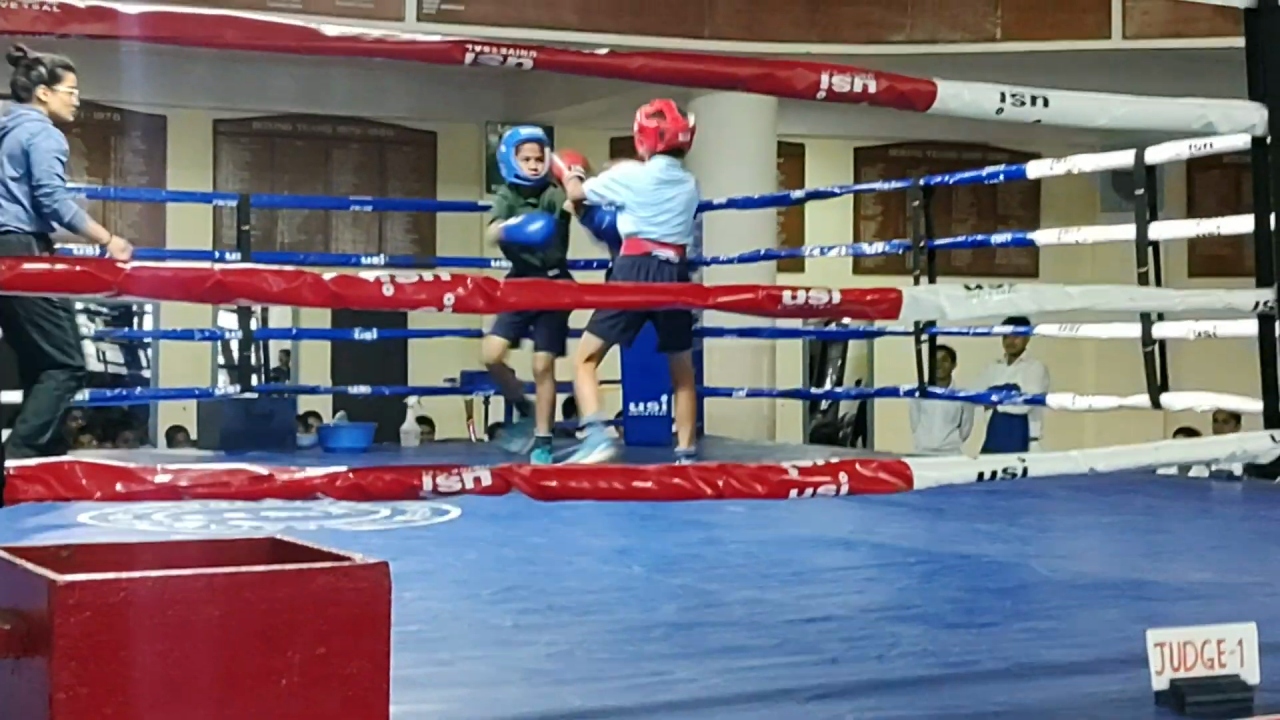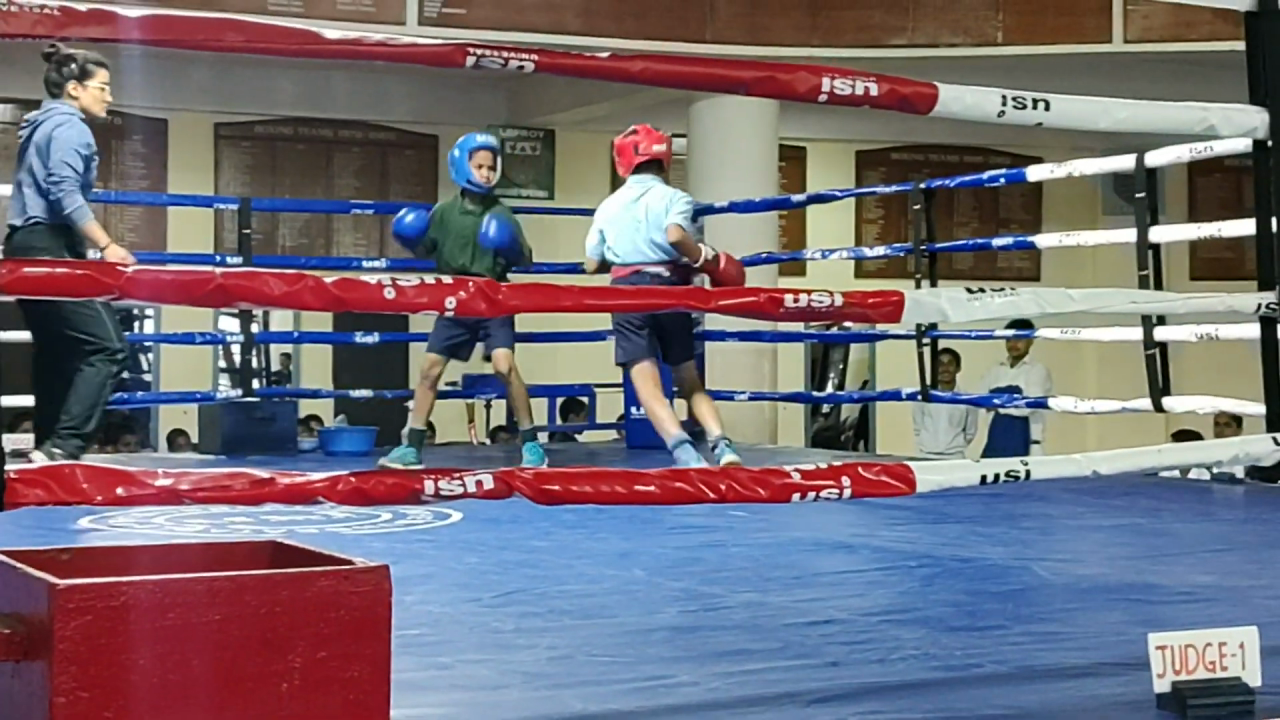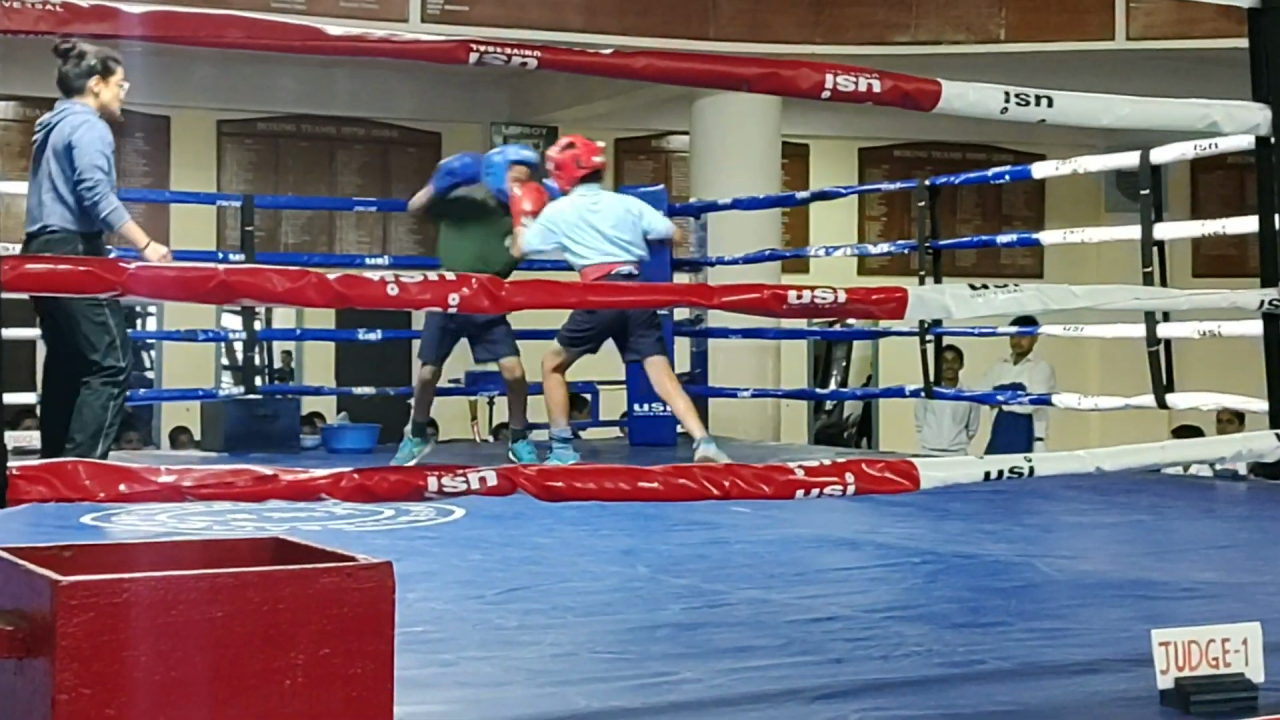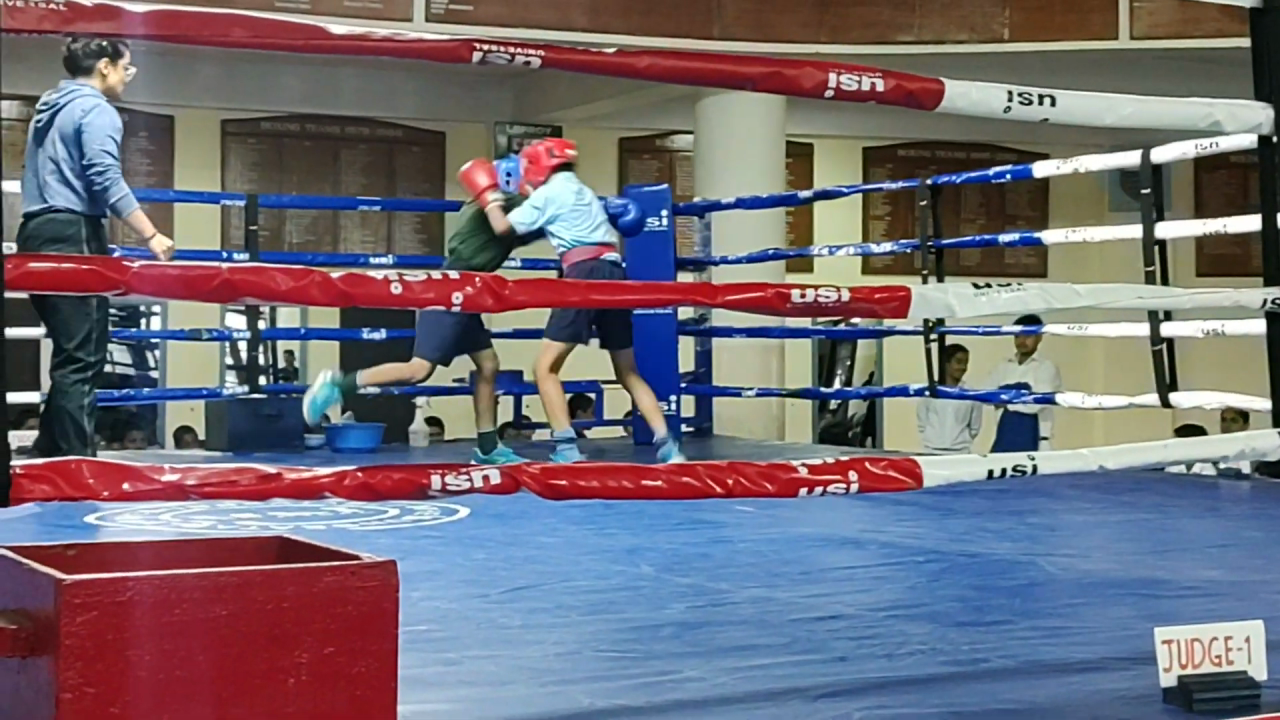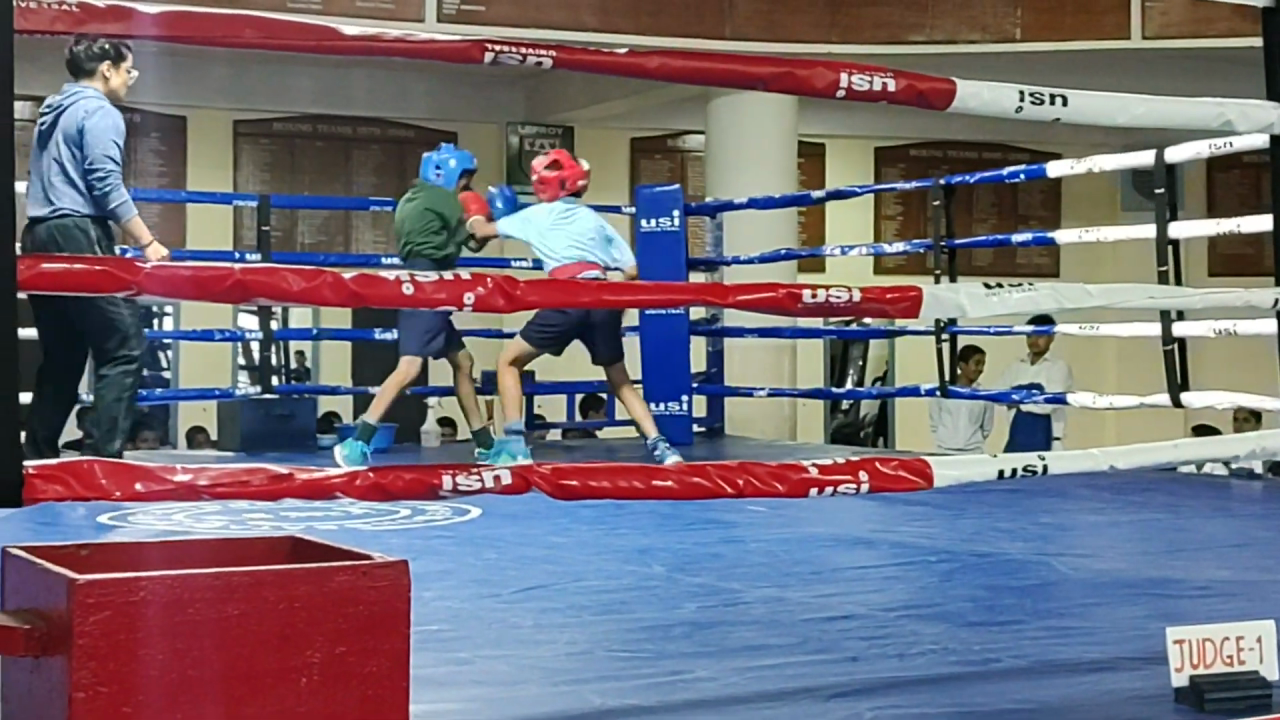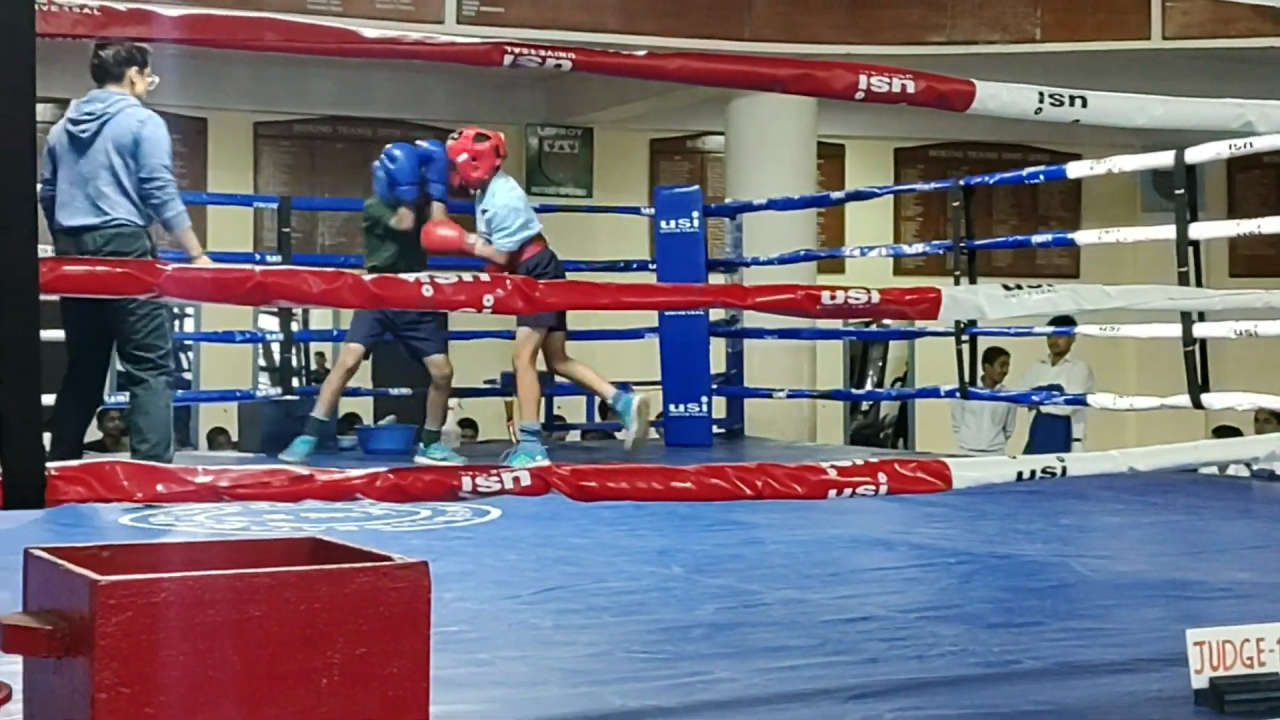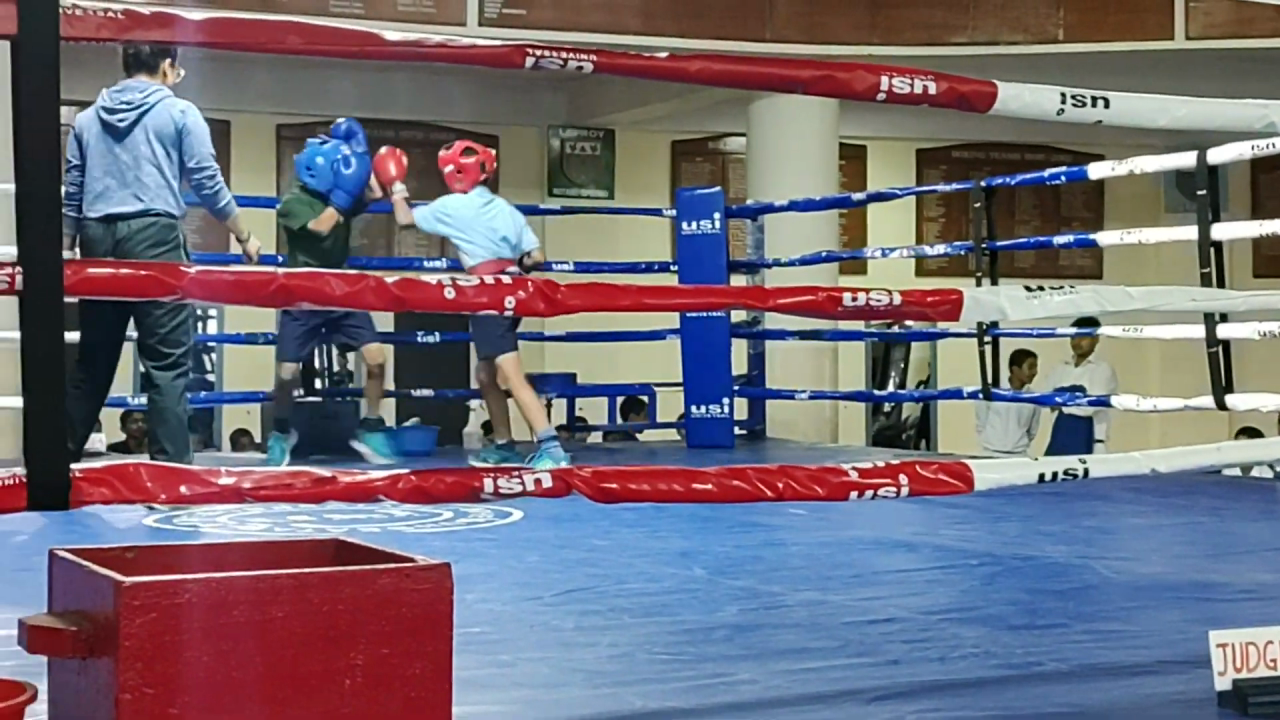
dt=0.3s
person 1, frame 1
right shoulder: (42, 134)
right elbow: (55, 200)
right wrist: (107, 240)
left knee: (38, 361)
right knee: (65, 364)
left ankle: (42, 450)
person 1, frame 2
left shoulder: (41, 125)
right shoulder: (69, 129)
right elbow: (65, 195)
right wrist: (106, 246)
left hip: (26, 248)
right hip: (50, 248)
left knee: (55, 358)
right knee: (105, 348)
left ankle: (51, 450)
right ankle: (61, 448)
person 1, frame 3
left shoulder: (52, 126)
right shoulder: (90, 128)
right elbow: (97, 196)
right wrist: (146, 245)
left hip: (42, 254)
right hip: (72, 253)
left knee: (67, 363)
right knee: (110, 364)
left ankle: (54, 463)
person 1, frame 4
left shoulder: (48, 110)
right shoulder: (97, 111)
right elbow: (106, 180)
right wrist: (151, 235)
left hip: (36, 235)
right hip: (70, 237)
left knee: (70, 353)
right knee: (82, 358)
left ankle: (48, 452)
person 1, frame 5
left shoulder: (50, 115)
right shoulder: (101, 113)
right elbow: (107, 186)
right wrist: (147, 243)
left hip: (41, 239)
right hip: (79, 239)
left knee: (60, 360)
right knee: (123, 351)
left ankle: (37, 459)
right ankle: (101, 461)
person 1, frame 6
left shoulder: (61, 129)
right shoulder: (143, 122)
left elbow: (47, 198)
right elbow: (162, 195)
right wrist: (196, 253)
left hip: (73, 250)
right hip: (122, 246)
left knee: (84, 366)
right knee: (151, 366)
left ankle: (63, 464)
person 1, frame 7
left shoulder: (87, 118)
right shoulder: (179, 113)
left elbow: (72, 192)
right elbow: (208, 183)
left wrist: (67, 248)
right wrist: (245, 237)
left hip: (98, 242)
right hip: (154, 238)
left knee: (93, 359)
right knee: (167, 364)
person 2, frame 1
left shoulder: (628, 176)
right shoulder: (689, 184)
left elbow: (577, 194)
left wrist: (569, 175)
left hip: (634, 271)
right hip: (674, 276)
left knee: (585, 359)
right knee: (682, 374)
left ankle: (598, 438)
right ankle: (686, 456)
person 2, frame 2
left shoulder: (609, 206)
right shoulder: (675, 198)
left elbow: (592, 265)
right elbow: (676, 235)
right wrist: (711, 259)
right hip: (667, 292)
left knee: (650, 395)
right knee: (690, 386)
left ankle: (687, 455)
right ankle: (721, 446)
person 2, frame 3
left shoulder: (558, 212)
right shoulder: (626, 203)
left elbow: (519, 250)
right elbow: (674, 235)
left wrist: (525, 218)
right wrist: (639, 235)
left knee: (552, 366)
right knee: (666, 383)
left ankle: (562, 451)
right ankle: (705, 446)
person 2, frame 4
left shoulder: (550, 193)
right shoulder: (585, 192)
left elbow: (502, 227)
left wrist: (486, 194)
right wrist: (532, 193)
left hip: (584, 277)
right hip: (615, 277)
left knee: (546, 368)
right knee: (628, 374)
left ankle: (567, 451)
right ankle: (667, 446)
person 2, frame 5
left shoulder: (535, 216)
right shoulder: (596, 220)
left elbow: (485, 231)
right elbow: (631, 270)
left wrist: (474, 220)
left knee: (507, 361)
right knee: (621, 383)
left ankle: (513, 445)
right ankle: (661, 448)
person 2, frame 6
left shoulder: (499, 198)
right shoulder: (489, 187)
left elbow: (501, 256)
left wrist: (465, 242)
left hip: (535, 271)
right hip: (539, 271)
left knee: (523, 358)
right knee: (560, 360)
left ankle: (530, 446)
right ankle: (623, 401)
person 2, frame 7
left shoulder: (453, 206)
right shoulder: (507, 210)
left elbow: (405, 219)
right elbow: (537, 257)
left wrist: (395, 186)
left knee: (511, 376)
right knee: (485, 375)
left ankle: (551, 450)
right ankle: (503, 447)
person 3, frame 1
left shoulder: (554, 194)
right shoulder: (505, 199)
right elbow: (492, 233)
right wrist: (515, 229)
left knee: (543, 368)
right knee: (491, 355)
left ankle: (543, 443)
right ankle: (525, 413)
person 3, frame 2
left shoulder: (501, 214)
right shoulder: (444, 211)
left elbow: (524, 259)
right elbow: (424, 252)
left wrist: (509, 252)
right wrist: (412, 239)
left knee: (505, 366)
right knee: (429, 370)
left ankle: (529, 442)
right ankle: (413, 445)
person 3, frame 3
left shoulder: (515, 219)
right shoulder: (463, 203)
right elbow: (417, 206)
right wrist: (441, 182)
left knee: (515, 374)
right knee: (428, 376)
left ankle: (520, 442)
right ankle: (417, 437)
person 3, frame 4
left shoulder: (493, 207)
right shoulder: (499, 204)
left knee: (489, 365)
right knee: (418, 369)
left ankle: (487, 447)
right ankle: (339, 384)
person 3, frame 5
left shoulder: (411, 201)
right shoulder: (441, 198)
right elbow: (476, 242)
left knee: (464, 364)
right knee: (410, 368)
left ankle: (485, 445)
right ankle: (357, 441)
person 3, frame 6
left shoulder: (421, 205)
right shoulder: (374, 209)
left elbow: (432, 215)
right elbow: (403, 224)
left wrist: (437, 187)
right wrist: (407, 188)
left knee: (441, 370)
right knee: (348, 361)
left ankle: (431, 443)
right ankle: (308, 437)
person 3, frame 7
left shoulder: (338, 197)
right shoulder: (293, 202)
left elbow: (375, 195)
right elbow: (321, 228)
left wrist: (359, 154)
right wrist: (345, 192)
left knee: (375, 358)
right knee: (288, 373)
left ankle: (371, 432)
right ankle: (282, 433)
